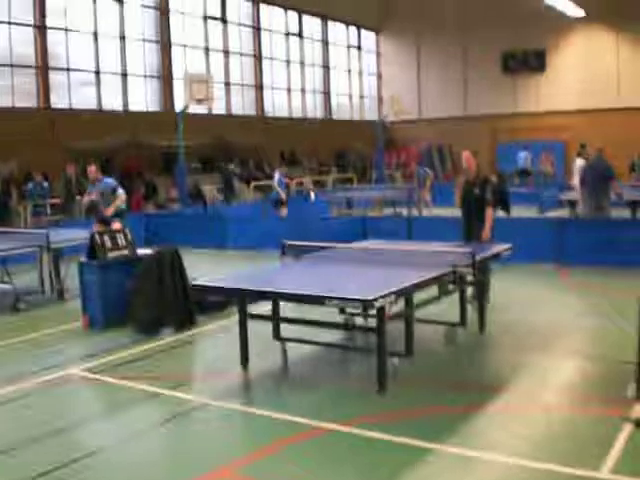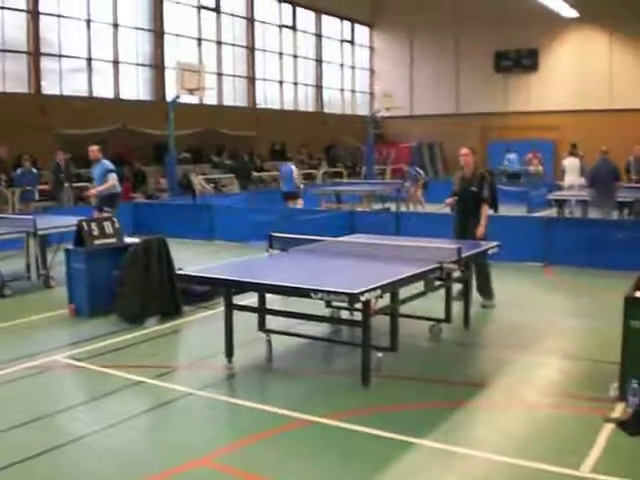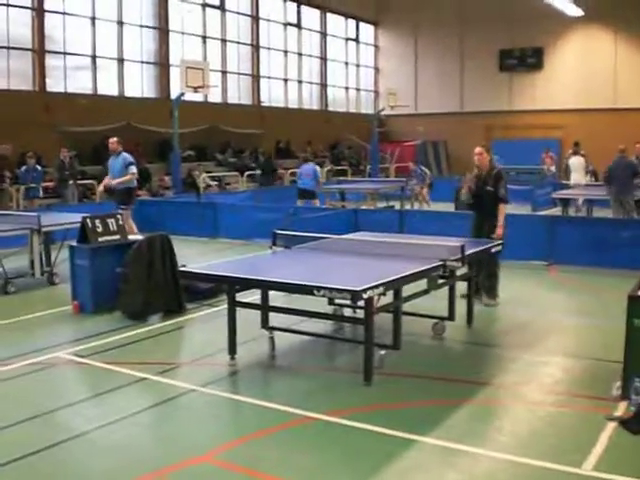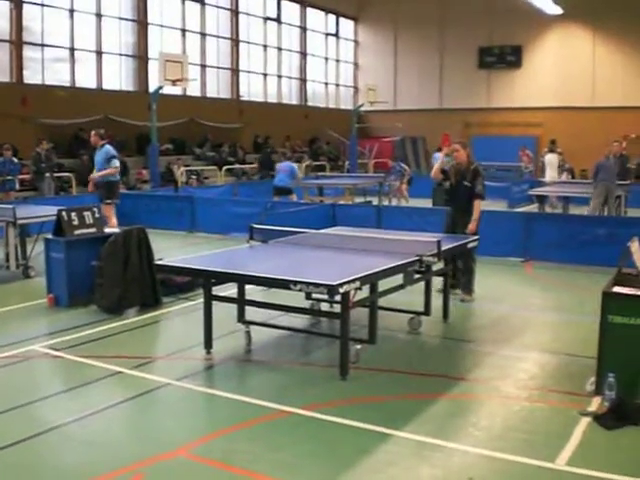
dt=0.5s
person 1, frame 1
left shoulder: (485, 181)
right shoulder: (463, 180)
left elbow: (489, 205)
left wrist: (487, 228)
right wrist: (459, 192)
left hip: (481, 226)
right hip: (468, 226)
left knee: (481, 260)
left ankle: (482, 300)
right ankle: (477, 294)
person 1, frame 2
left shoulder: (482, 177)
right shoulder: (458, 177)
left elbow: (485, 203)
left wrist: (482, 224)
right wrist: (451, 201)
left hip: (476, 223)
right hip: (460, 222)
left knee: (479, 258)
left ankle: (487, 295)
person 1, frame 3
left shoulder: (497, 175)
right shoulder: (474, 176)
left elbow: (502, 202)
right elbow: (467, 199)
left wrist: (500, 225)
right wrist: (466, 187)
left hip: (492, 222)
right hip: (478, 220)
left knee: (490, 258)
left ankle: (491, 294)
right ankle: (476, 289)
person 1, frame 4
left shoulder: (475, 171)
right shoulder: (453, 169)
left elbow: (478, 198)
right elbow: (434, 176)
left wrist: (474, 220)
right wrist: (443, 157)
left hip: (467, 217)
right hip: (453, 214)
left knee: (466, 254)
left ankle: (467, 290)
right ankle: (454, 282)
